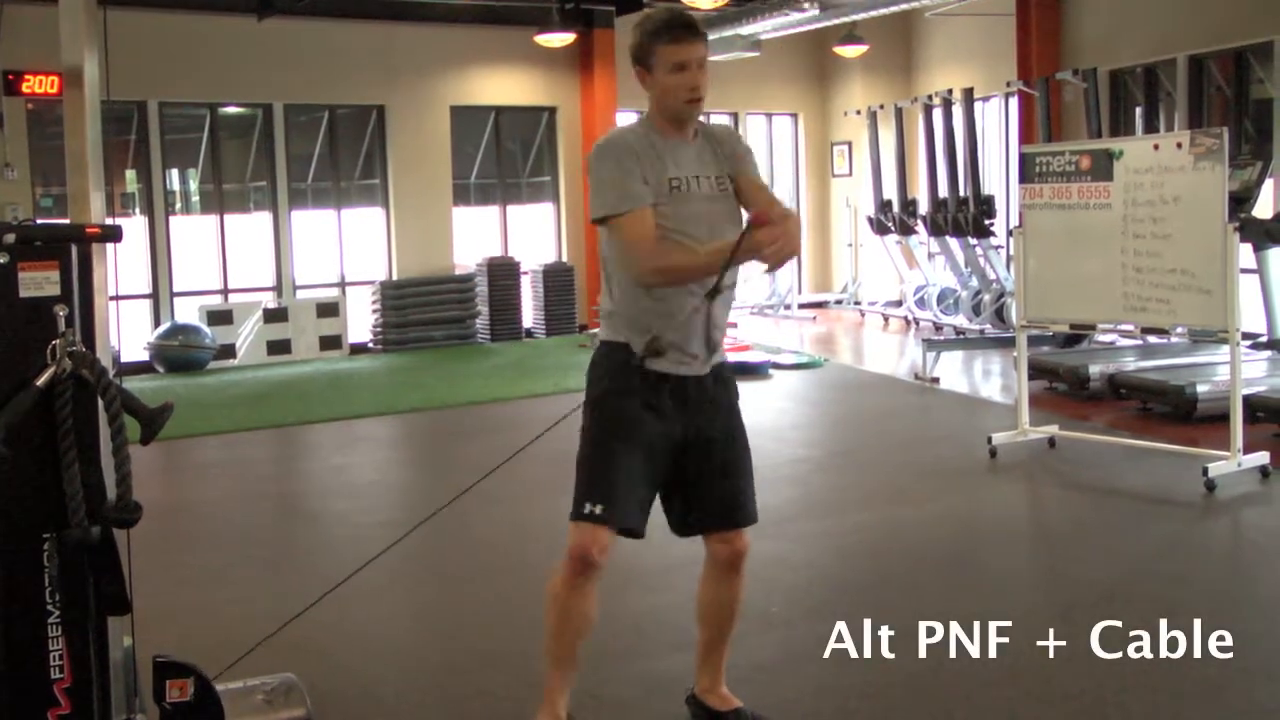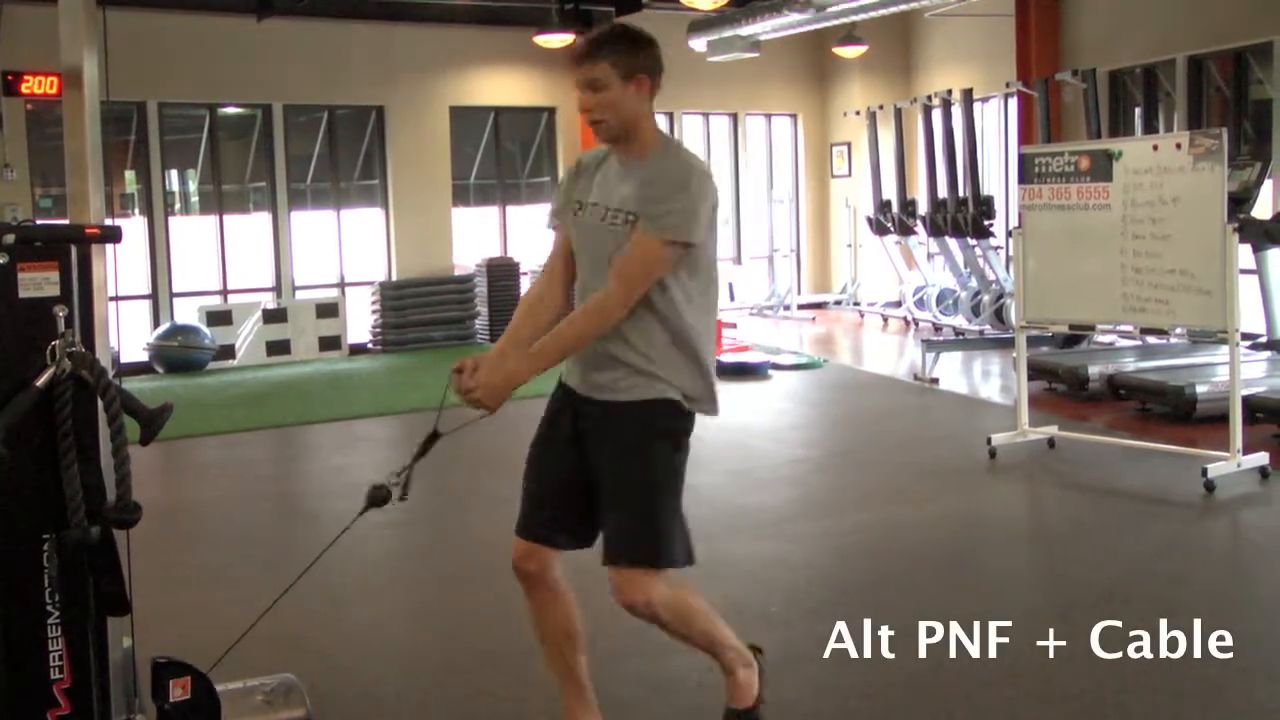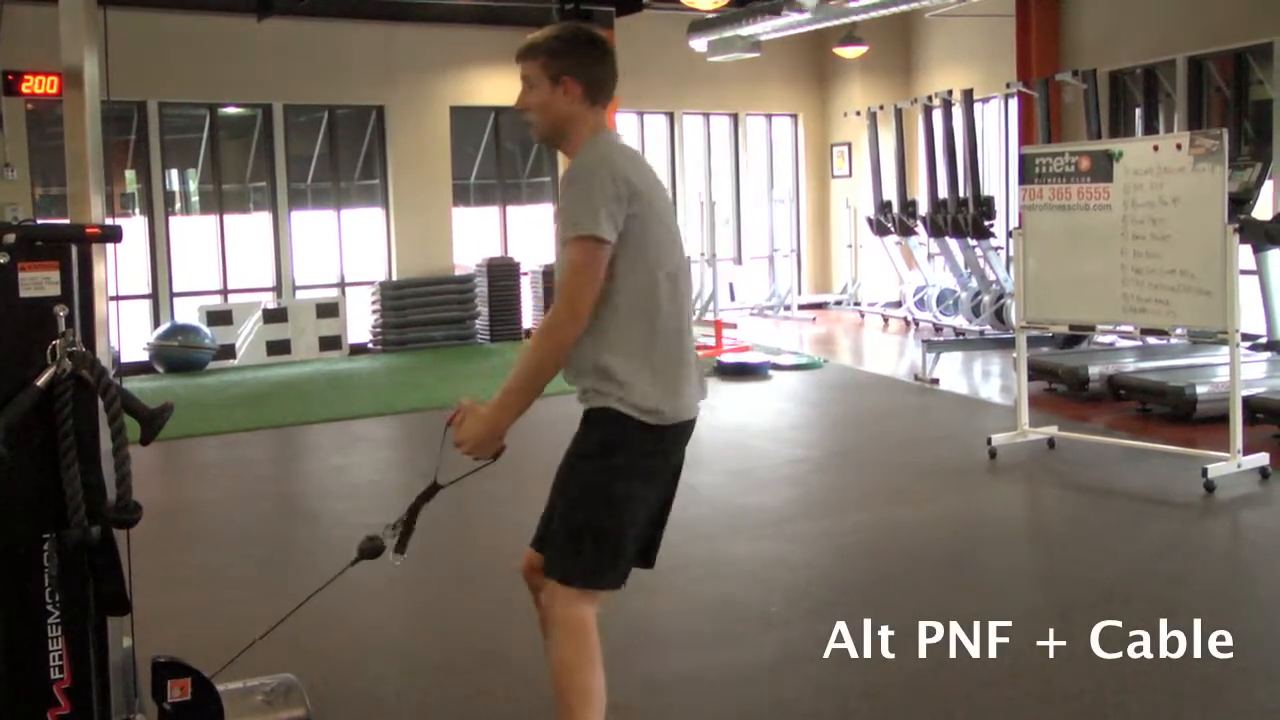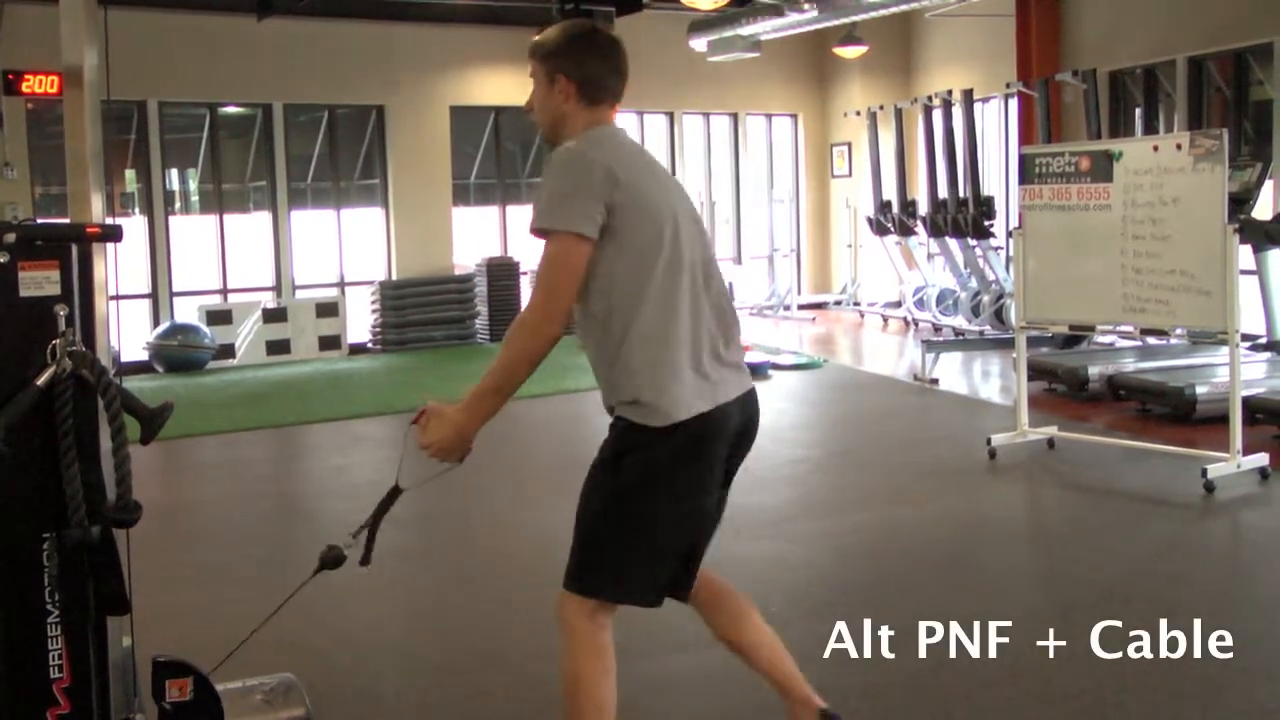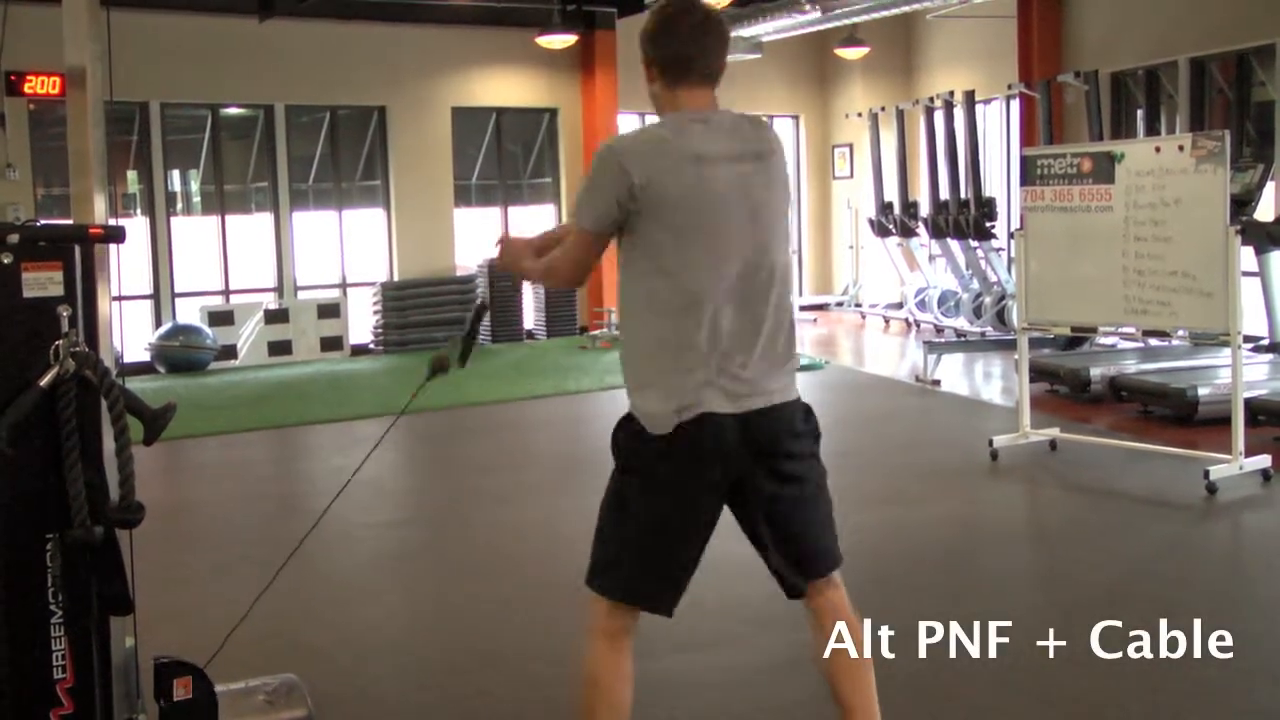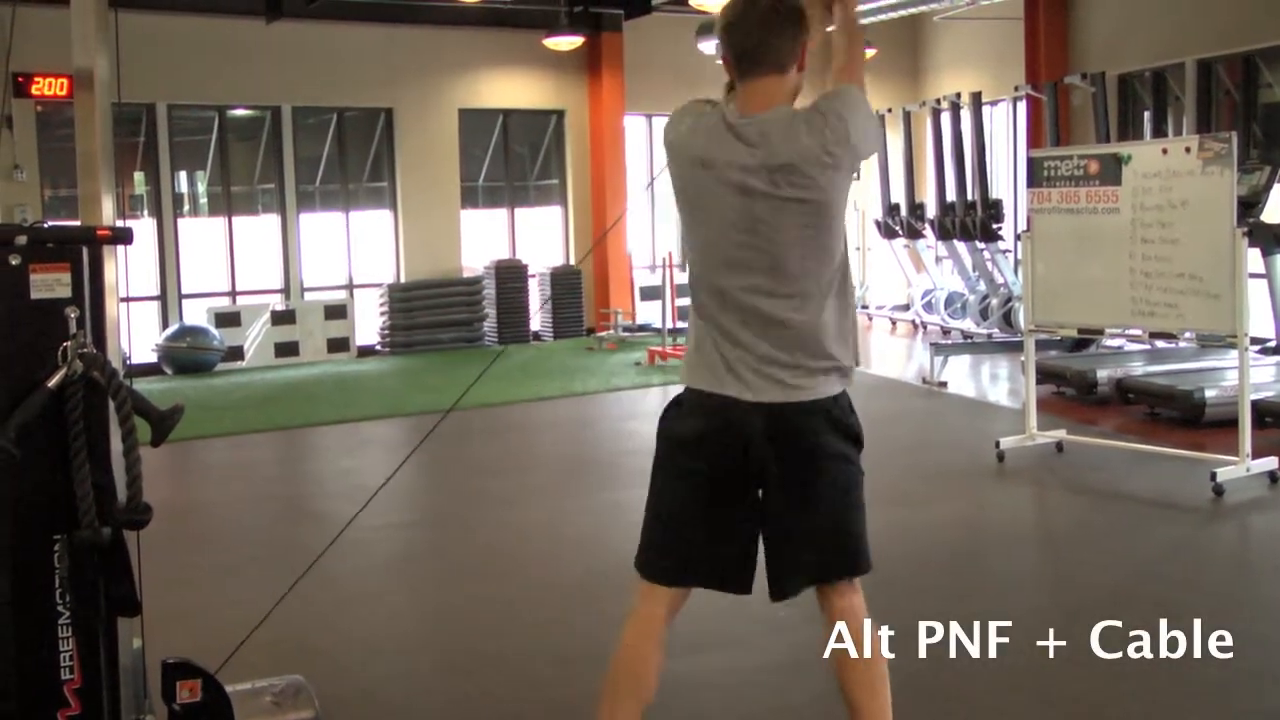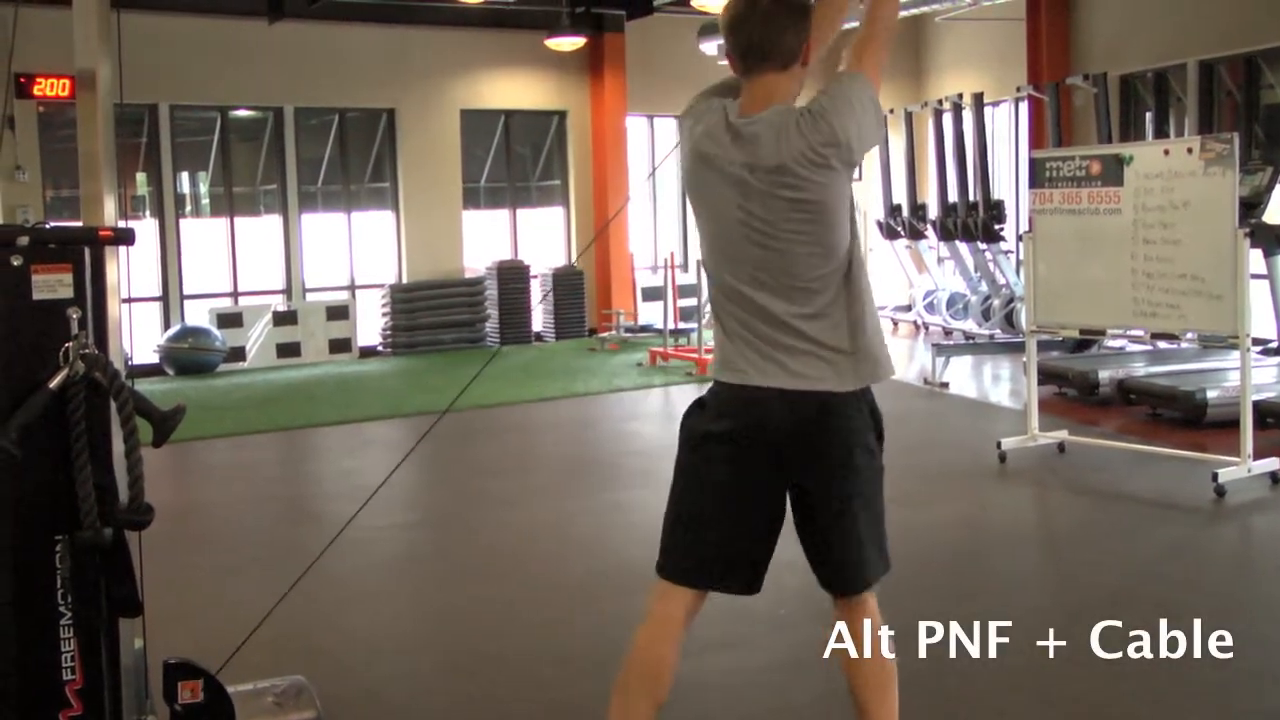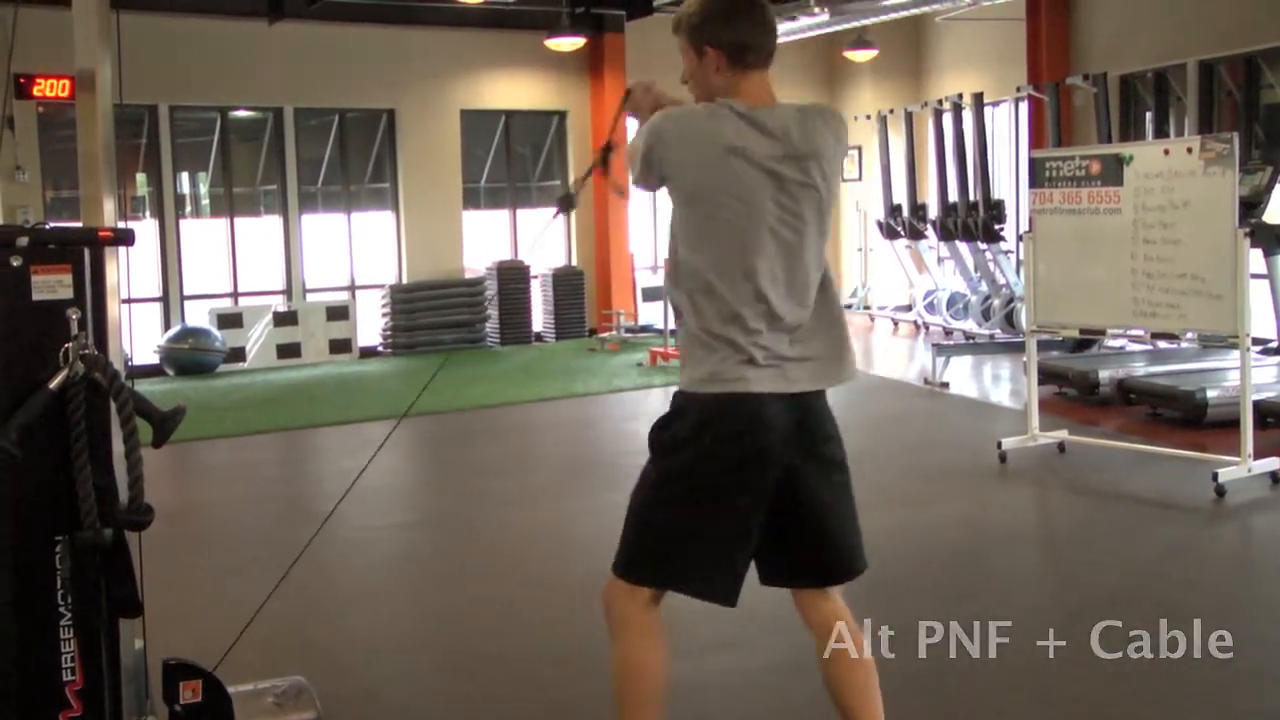
dt=0.3s
person 1, frame 1
left shoulder: (726, 145)
right shoulder: (618, 154)
left elbow: (768, 208)
right elbow: (649, 262)
left wrist: (781, 227)
right wrist: (737, 250)
left hip: (707, 373)
right hip: (634, 371)
left knee: (730, 545)
right knee: (587, 547)
person 1, frame 2
left shoulder: (682, 176)
right shoulder: (581, 176)
left elbow: (616, 300)
right elbow: (552, 285)
left wrist: (516, 373)
right wrist: (495, 359)
left hip: (653, 403)
right hip: (581, 394)
left knee: (639, 585)
right knee: (534, 560)
left ankle: (737, 661)
person 1, frame 3
left shoulder: (595, 171)
right shoulder: (606, 170)
left elbow: (570, 320)
right elbow: (567, 318)
left wrist: (499, 417)
right wrist: (497, 406)
left hip: (637, 415)
right hip: (625, 407)
left knee: (568, 596)
right knee: (539, 571)
person 1, frame 4
left shoulder: (578, 164)
right shoulder: (639, 163)
left elbow: (548, 317)
right elbow: (573, 310)
left wrist: (467, 418)
right wrist: (478, 397)
left hip: (667, 417)
right hip: (728, 401)
left knee: (583, 608)
right knee: (682, 575)
person 1, frame 5
left shoulder: (626, 158)
right shoulder: (765, 142)
left elbow: (570, 270)
left wrist: (523, 260)
right wrist: (551, 242)
left hip: (678, 421)
right hip: (775, 411)
left knee: (610, 616)
right knee: (824, 591)
person 1, frame 6
left shoulder: (689, 134)
right shoulder: (826, 134)
right elbow: (847, 67)
left hip: (713, 406)
right hip: (813, 408)
left knee: (656, 598)
right knee: (844, 598)
person 1, frame 7
left shoulder: (701, 128)
right shoulder: (824, 133)
left elbow: (764, 79)
left hip: (739, 402)
right hip: (835, 403)
left knee: (674, 599)
right knee: (858, 602)
person 1, frame 8
left shoulder: (678, 133)
right shoulder: (825, 133)
left elbow: (642, 170)
left hip: (720, 404)
right hip: (804, 402)
left knee: (629, 597)
right knee: (822, 603)
